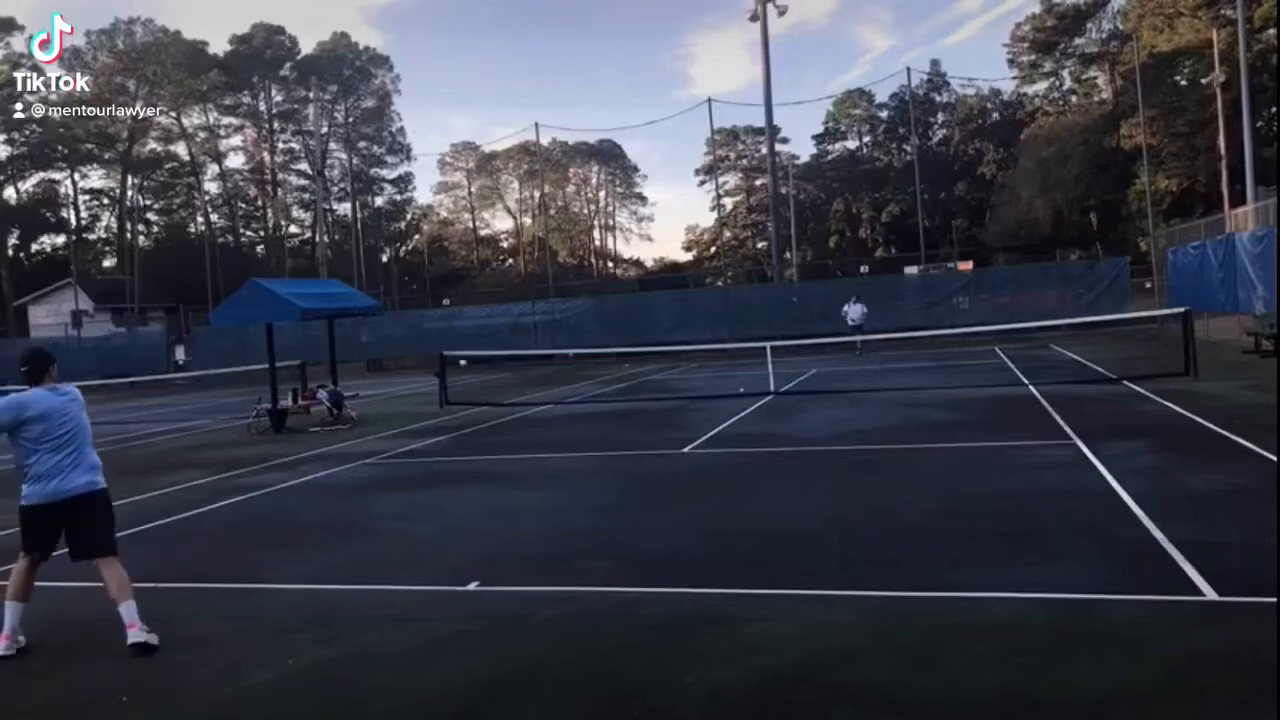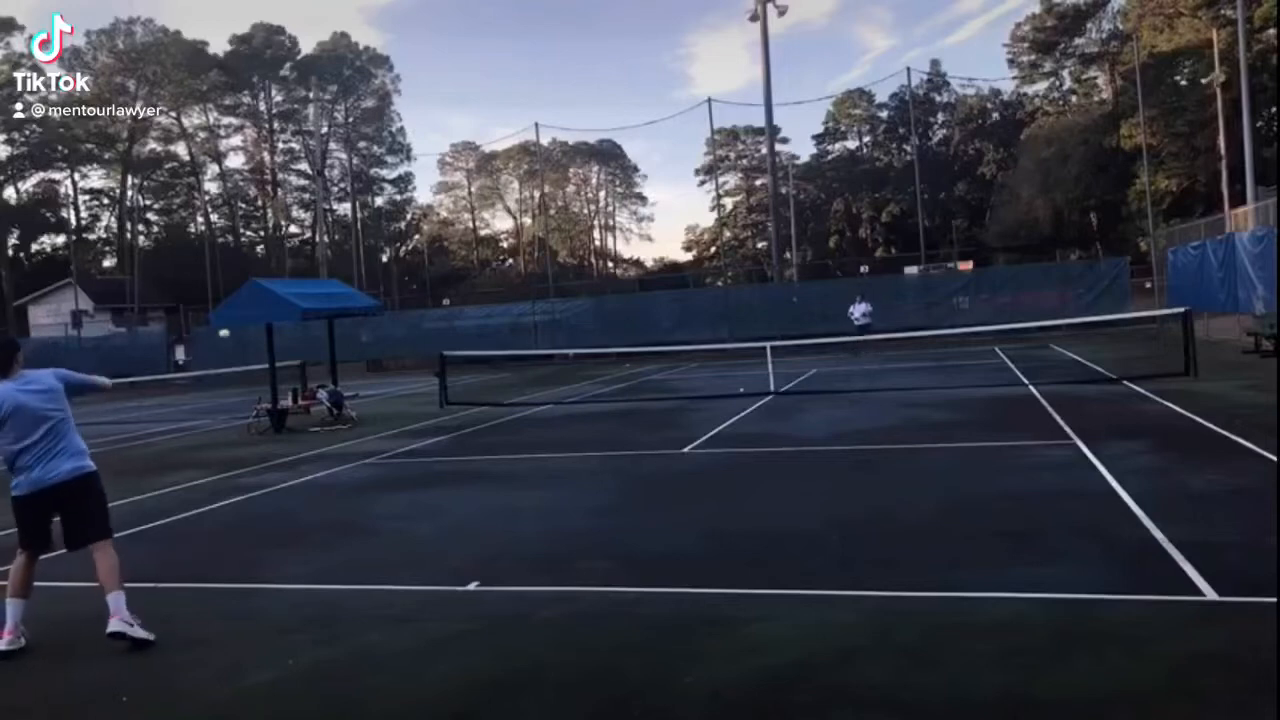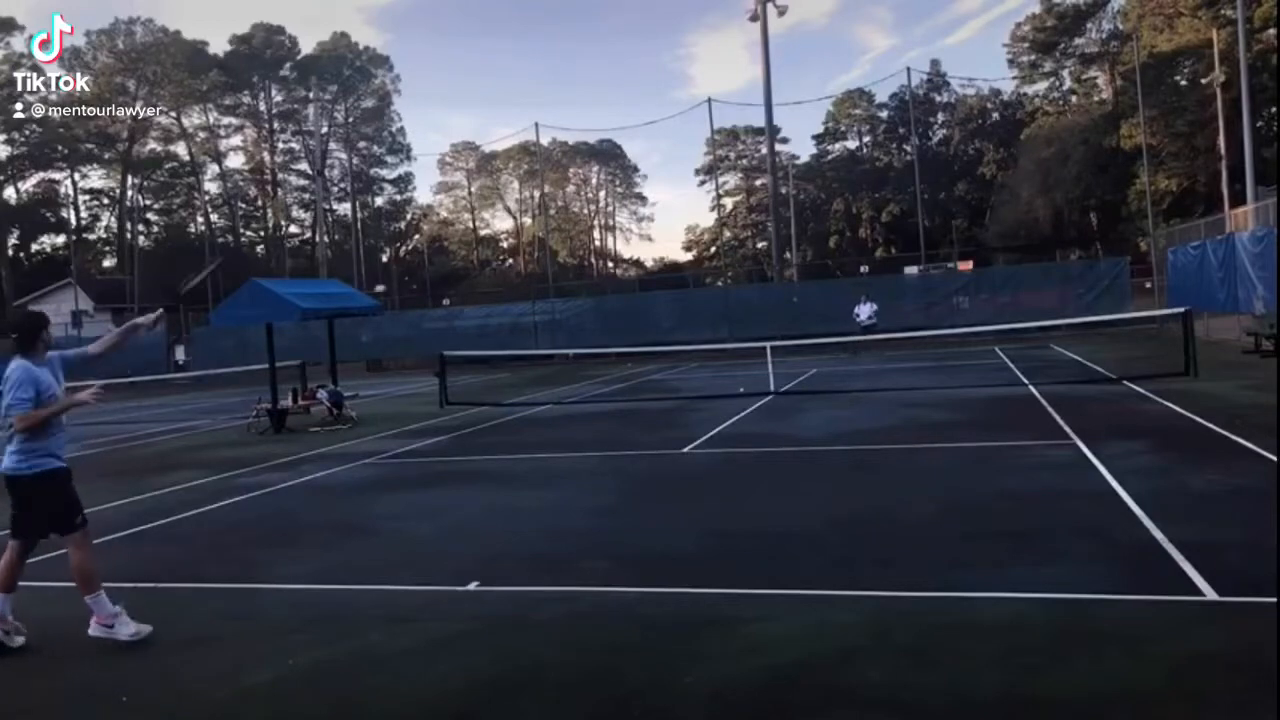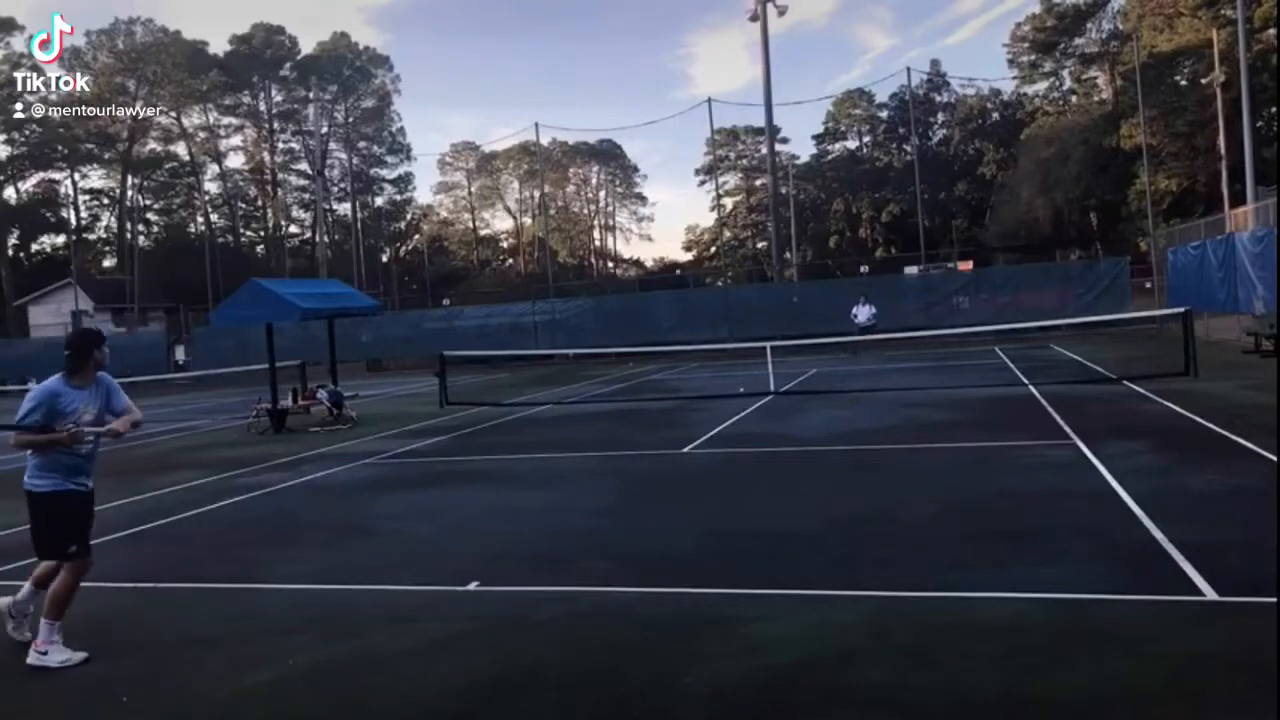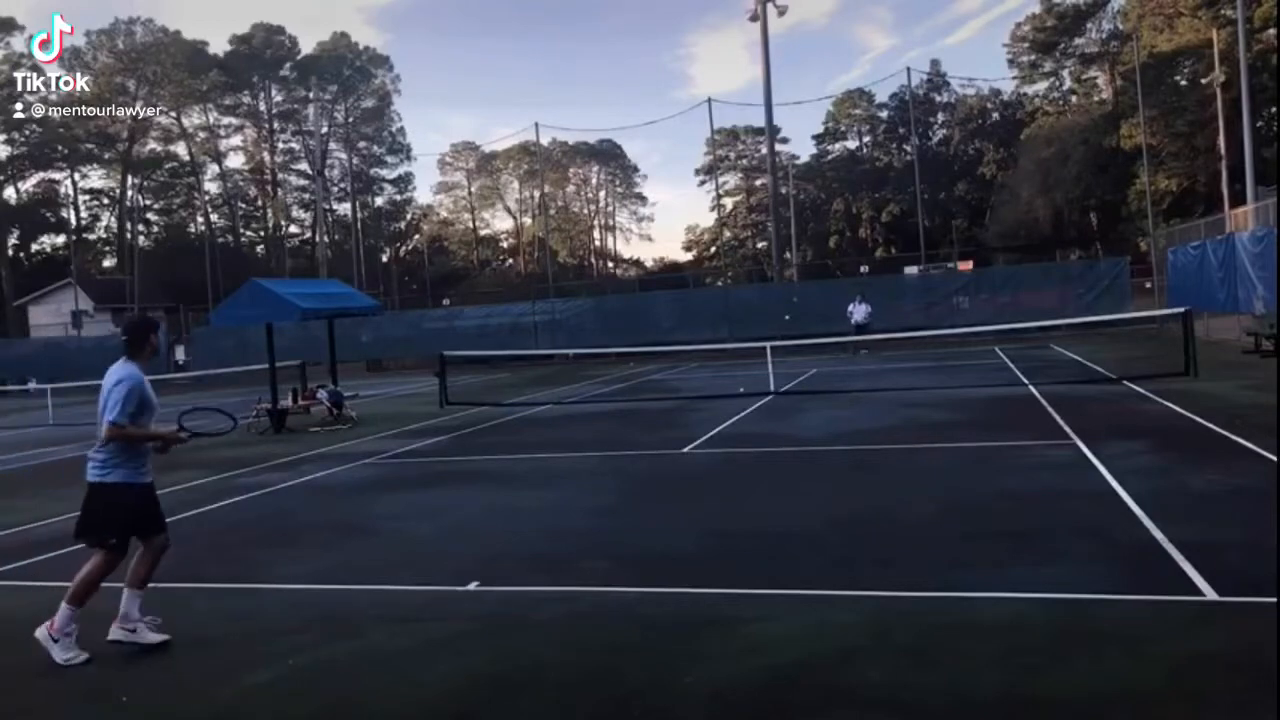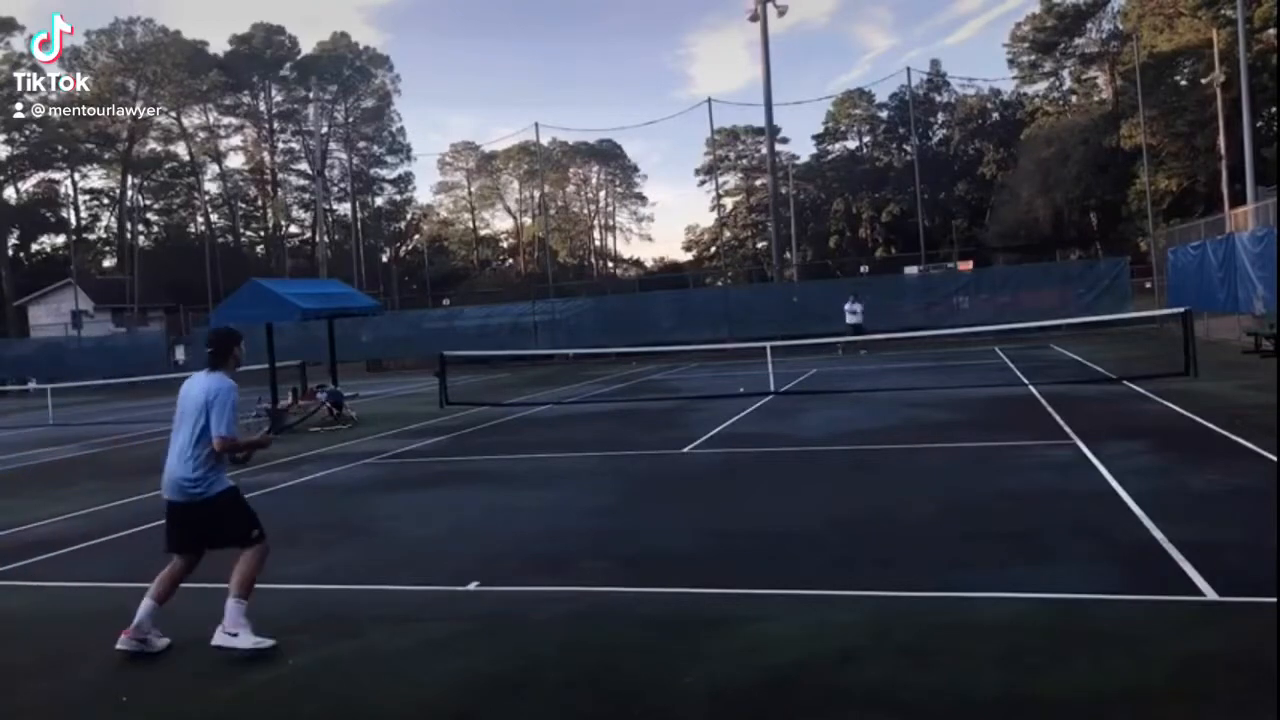
dt=0.3s
person 1, frame 1
right shoulder: (74, 395)
left hip: (39, 496)
right hip: (89, 490)
left knee: (28, 559)
right knee: (108, 560)
right ankle: (134, 627)
person 1, frame 2
right shoulder: (51, 378)
right elbow: (100, 384)
right wrist: (102, 380)
left hip: (29, 486)
right hip: (78, 475)
left knee: (26, 554)
right knee: (102, 545)
right ankle: (120, 617)
person 1, frame 3
left shoulder: (49, 362)
left elbow: (94, 349)
left wrist: (133, 326)
right wrist: (72, 401)
right hip: (39, 471)
right knee: (78, 538)
right ankle: (107, 620)
person 1, frame 4
left shoulder: (104, 384)
right shoulder: (48, 392)
left elbow: (134, 414)
left wrist: (122, 423)
right wrist: (59, 438)
left hip: (80, 485)
right hip: (50, 488)
left knee: (66, 559)
right knee: (78, 562)
right ankle: (44, 645)
person 1, frame 5
left shoulder: (124, 371)
right shoulder: (131, 378)
right elbow: (113, 431)
left wrist: (151, 438)
right wrist: (161, 437)
left hip: (129, 476)
right hip: (117, 478)
left knee: (158, 541)
right knee: (107, 557)
left ankle: (128, 622)
right ankle: (58, 630)
person 1, frame 6
left shoulder: (192, 383)
right shoulder: (224, 387)
right elbow: (222, 445)
left wrist: (233, 451)
right wrist: (254, 443)
left hip: (177, 485)
right hip: (206, 488)
left knee: (184, 559)
right knee: (255, 546)
left ankle: (137, 633)
right ankle: (232, 627)
